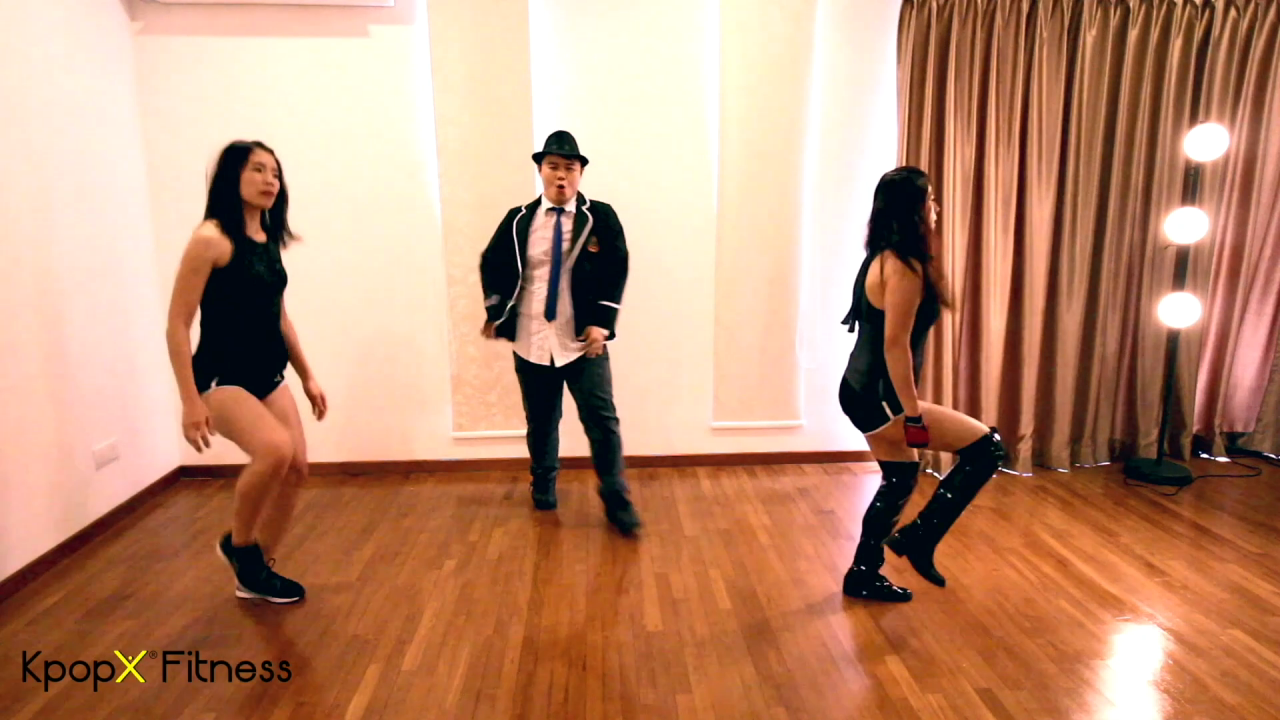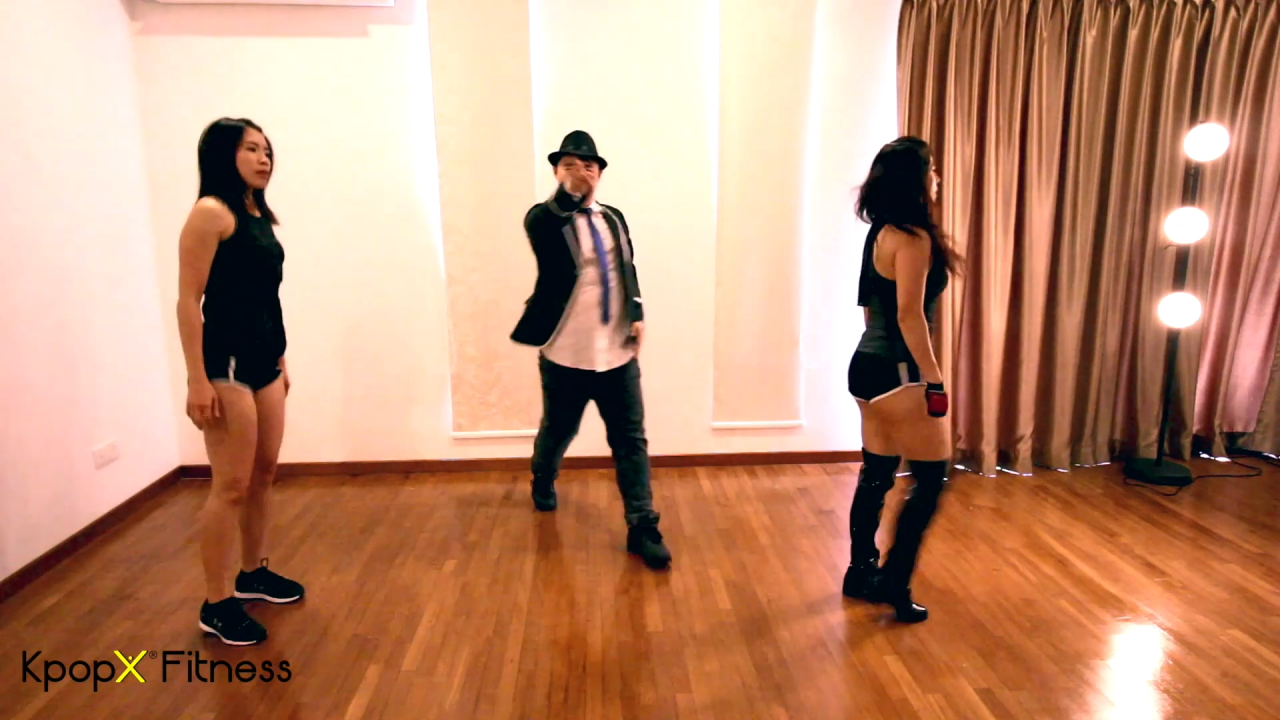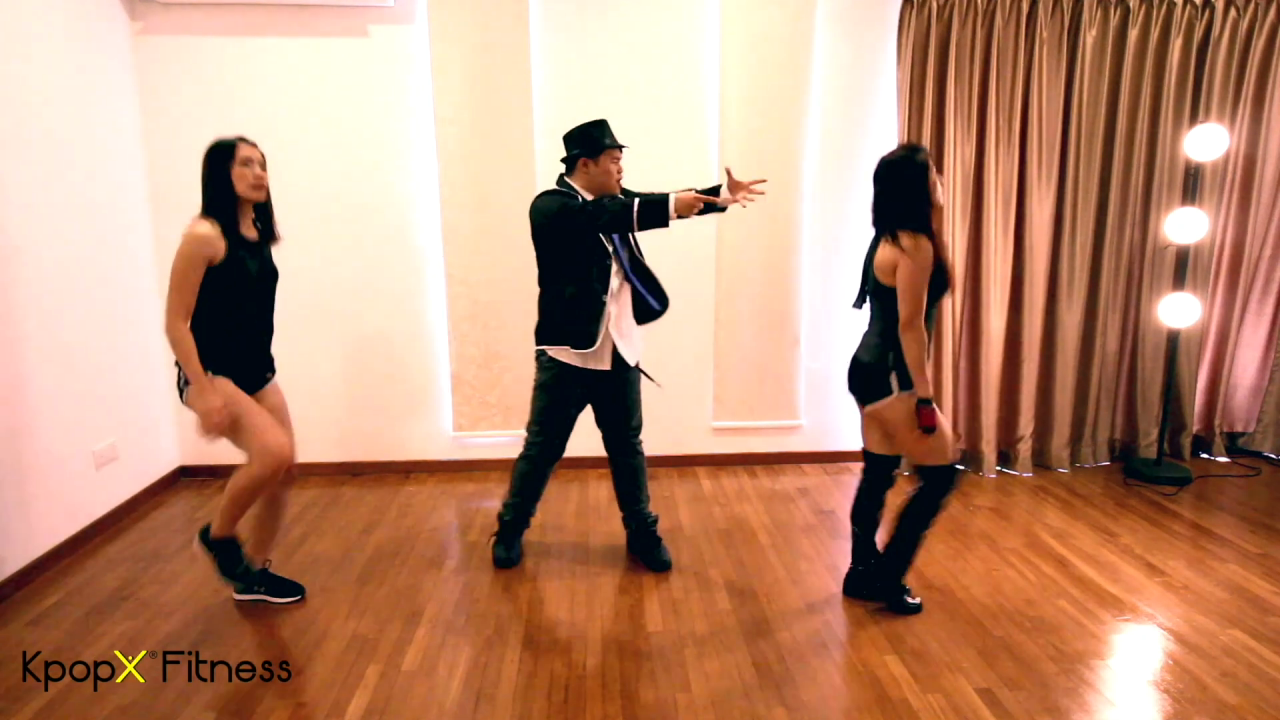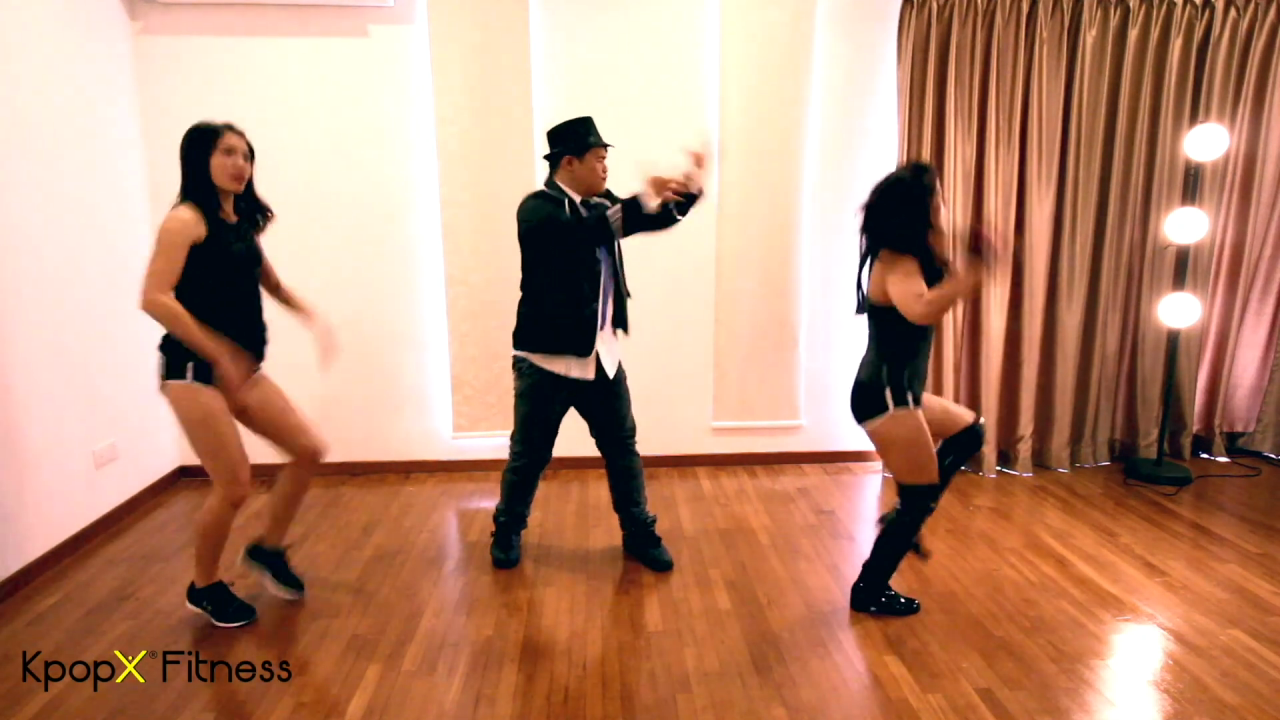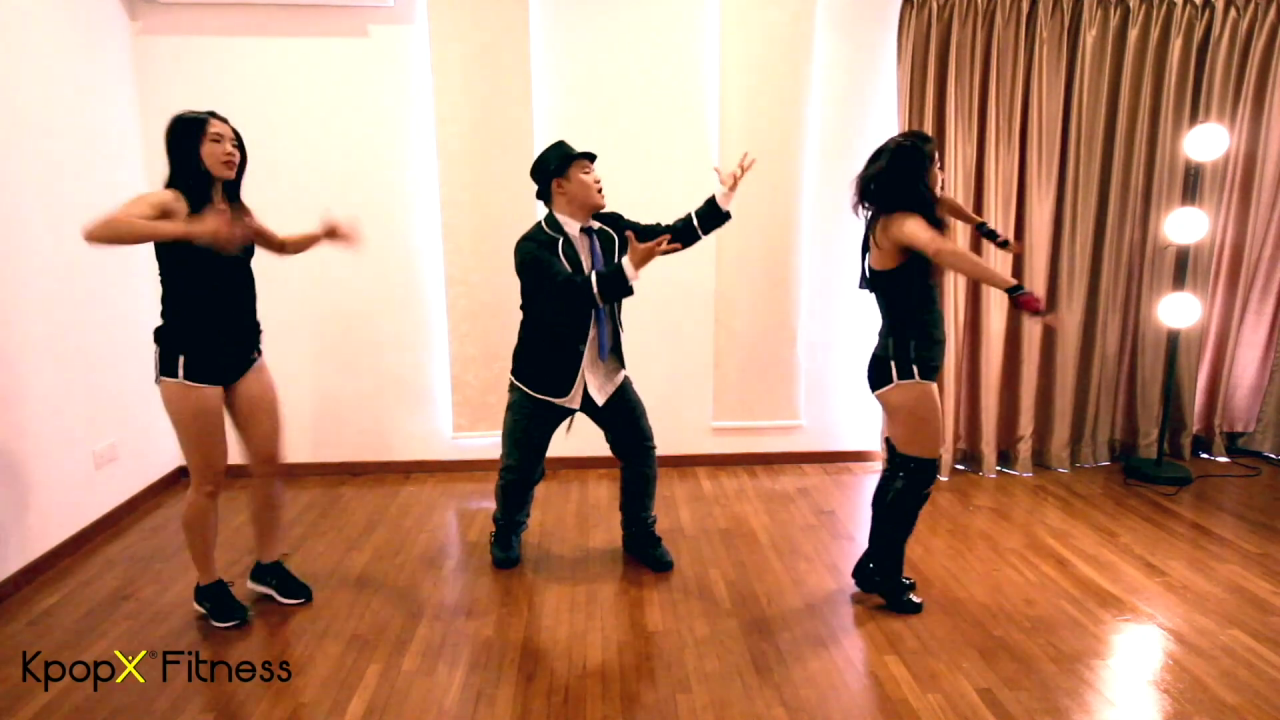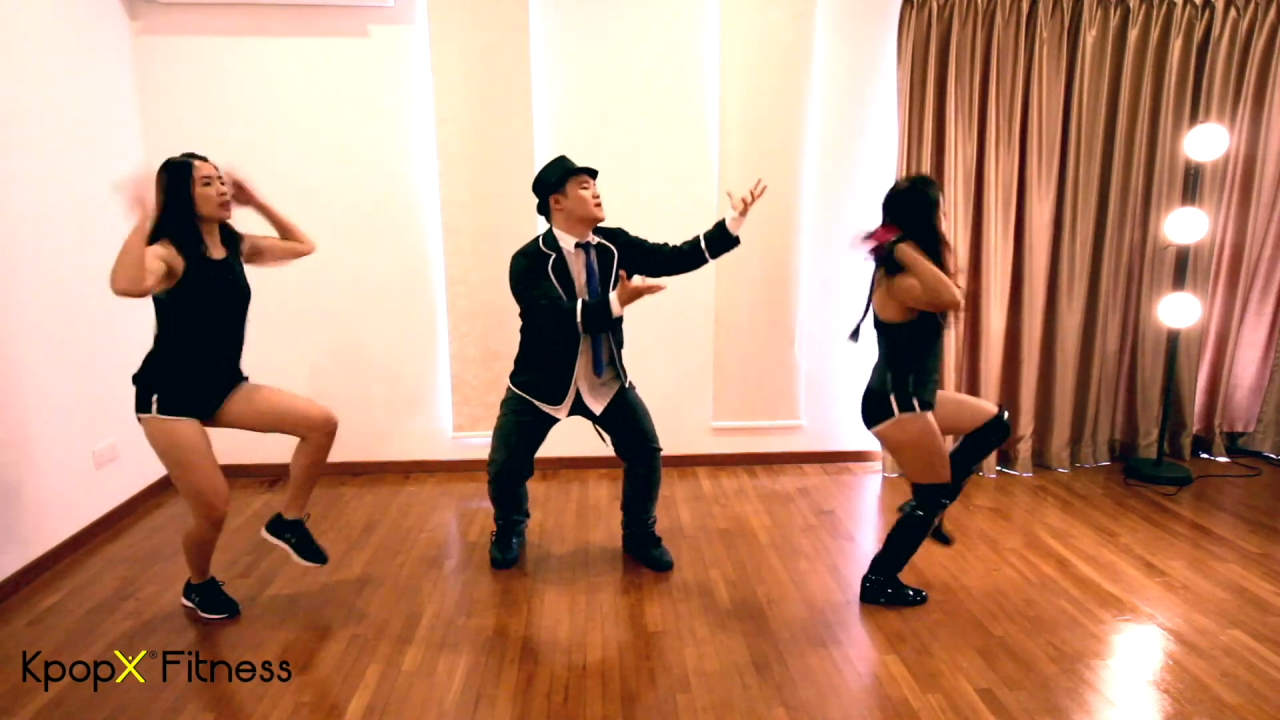
dt=0.3s
person 1, frame 1
left shoulder: (269, 239)
right shoulder: (211, 239)
right elbow: (178, 323)
left wrist: (308, 377)
right wrist: (189, 400)
left hip: (268, 376)
right hip: (222, 379)
left knee: (294, 473)
right knee: (278, 453)
left ankle: (256, 571)
right ankle: (239, 540)
person 1, frame 2
left shoulder: (258, 217)
right shoulder: (211, 213)
right elbow: (189, 301)
left wrist: (281, 366)
right wrist: (198, 380)
left hip: (266, 363)
right hip: (226, 366)
left knee: (263, 476)
right knee: (231, 486)
left ankle: (251, 571)
right ankle: (216, 606)
person 1, frame 3
left shoulder: (260, 234)
right shoulder: (205, 237)
right elbow: (177, 322)
left wrist: (268, 377)
right wrist: (204, 390)
left hip: (256, 374)
right hip: (211, 377)
left knee: (279, 473)
right knee: (274, 454)
left ankle: (254, 573)
right ankle: (220, 534)
person 1, frame 4
left shoulder: (244, 223)
right shoulder: (187, 220)
left elbow: (269, 281)
right elbow: (155, 298)
left wrist: (307, 314)
right wrist: (215, 350)
left hip: (242, 364)
right hip: (195, 370)
left knee: (308, 451)
right knee: (234, 484)
left ankle: (268, 549)
right ankle: (205, 589)
person 1, frame 5
left shoulder: (234, 212)
right shoulder: (169, 204)
left elbow: (283, 245)
right elbow: (98, 231)
left wrist: (321, 234)
right wrist: (190, 229)
left hip: (241, 354)
right hip: (188, 360)
left knee: (268, 464)
right knee: (209, 480)
left ankle: (268, 567)
right ankle: (208, 587)
person 1, frame 6
left shoulder: (237, 246)
right shoulder: (169, 255)
left elbow: (298, 246)
right elbow: (128, 286)
left wrist: (257, 203)
right wrist: (143, 221)
left hip: (225, 386)
right hip: (168, 399)
left knee: (321, 422)
right knee: (213, 509)
left ankle: (288, 521)
right ankle: (198, 585)
person 2, frame 1
left shoulder: (885, 258)
right shoulder: (903, 269)
right elbow: (896, 344)
right wrist: (914, 413)
left hip: (863, 387)
right hip: (879, 393)
left knee: (899, 480)
right knee: (986, 447)
left ankle: (864, 574)
right ankle: (919, 541)
person 2, frame 2
left shoulder: (886, 231)
right shoulder: (913, 238)
right elbow: (909, 314)
right wrist: (934, 380)
left hip: (869, 366)
right hip: (891, 370)
left knee: (880, 473)
right knee: (930, 476)
left ankle: (864, 574)
right ankle: (896, 591)
person 2, frame 3
left shoulder: (891, 239)
right shoulder: (914, 246)
right elbow: (909, 323)
right wrist: (924, 396)
left hip: (870, 372)
right hip: (888, 377)
left knee: (880, 473)
right knee: (939, 475)
left ankle: (865, 573)
right ankle: (887, 578)
person 2, frame 4
left shoulder: (901, 255)
right shoulder: (897, 263)
right elbow: (923, 312)
right wrist: (971, 269)
left hip: (898, 391)
right hip: (888, 396)
left knee: (969, 432)
right knee: (920, 497)
left ankle: (907, 521)
right ankle: (870, 590)
person 2, frame 5
left shoulder: (905, 217)
right shoulder: (896, 222)
left elbow: (942, 204)
right elbow: (943, 251)
left wrist: (985, 230)
right wrist: (1013, 288)
left hip: (911, 363)
right hip: (903, 365)
left knee: (904, 471)
right knee: (915, 474)
left ankle: (876, 563)
right ankle: (883, 575)
person 2, frame 6
left shoulder: (907, 267)
right shoulder: (902, 280)
right elbow: (951, 298)
right wrist: (906, 249)
left hip: (917, 393)
right hip: (898, 401)
left knee: (995, 424)
right knee: (932, 491)
left ankle: (926, 509)
right ankle: (880, 581)
person 3, frame 1
left shoulder: (602, 217)
right shoulder: (519, 220)
left elbow: (615, 271)
right elbow: (493, 265)
left wrist: (600, 323)
right wrist: (495, 312)
left hip: (581, 342)
right hip: (532, 343)
left knee: (601, 419)
right knee: (540, 422)
left ankle: (616, 500)
right ankle: (544, 481)
person 3, frame 2
left shoulder: (612, 216)
right shoulder: (543, 216)
right elbow: (548, 225)
left wrist: (636, 315)
right wrist: (569, 195)
left hip: (617, 350)
right hip: (564, 352)
left knee: (630, 439)
right knee: (557, 430)
left ankle: (643, 529)
right ankle: (545, 476)
person 3, frame 3
left shoulder: (624, 206)
right shoulder: (553, 207)
left elbow: (661, 209)
right elbow: (599, 215)
left wrist: (721, 196)
right wrist: (668, 207)
left hip: (620, 349)
right hip: (569, 350)
left knee: (626, 444)
right knee: (544, 446)
left ankle: (641, 533)
right ankle: (510, 528)
person 3, frame 4
left shoulder: (598, 204)
right shoulder: (538, 208)
left elbow: (653, 219)
right elbow: (583, 234)
left wrist: (689, 186)
right wrist: (647, 199)
left hip: (599, 355)
right hip: (547, 357)
left knee: (621, 446)
right knee: (530, 455)
left ankle: (639, 534)
right ankle: (507, 531)
person 3, frame 5
left shoulder: (610, 228)
right shoulder: (534, 246)
left elbow: (671, 236)
right elbow: (572, 294)
left wrist: (723, 197)
right wrist: (629, 269)
left hip: (605, 373)
right hip: (546, 378)
left knee: (640, 449)
right knee: (520, 467)
left ankle: (639, 535)
right ankle: (508, 531)
person 3, frame 6
left shoulder: (614, 244)
right shoulder: (529, 260)
left elbow: (676, 258)
right elbow: (553, 321)
left wrist: (733, 223)
right wrist: (615, 303)
left hip: (606, 380)
right hip: (542, 383)
left knee: (645, 451)
right knee: (506, 467)
left ankle: (639, 535)
right ankle: (510, 532)
